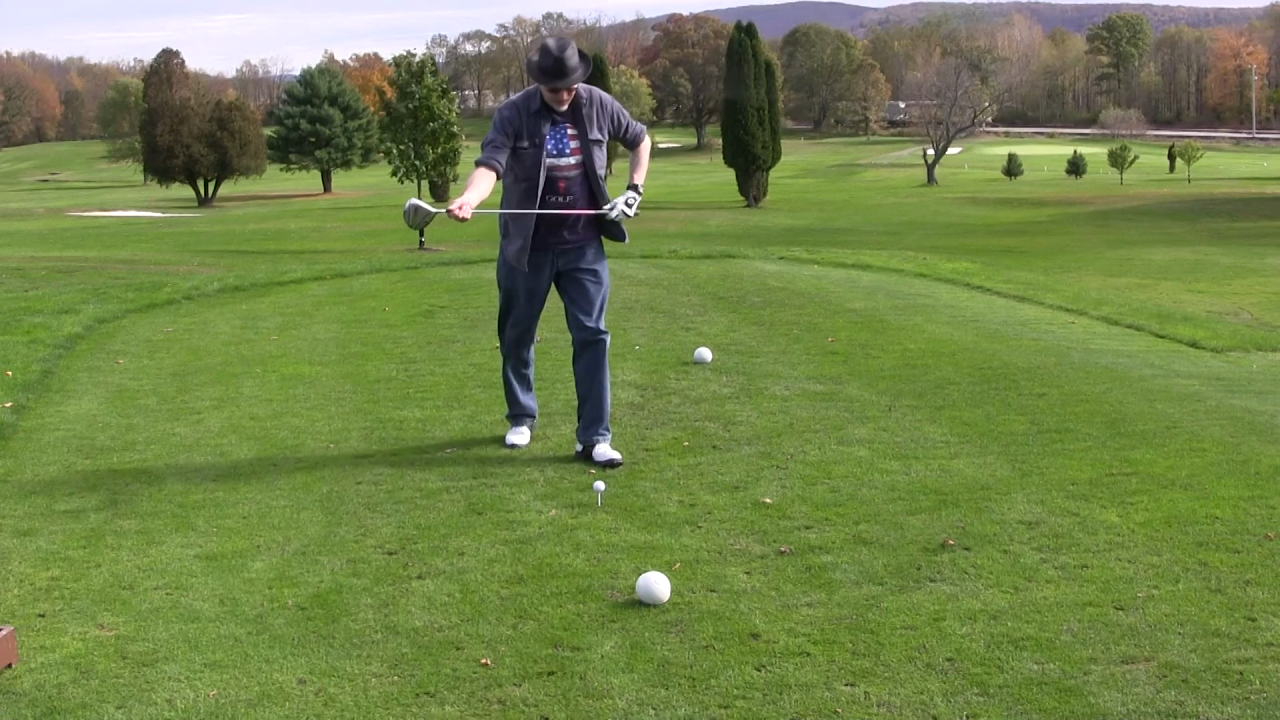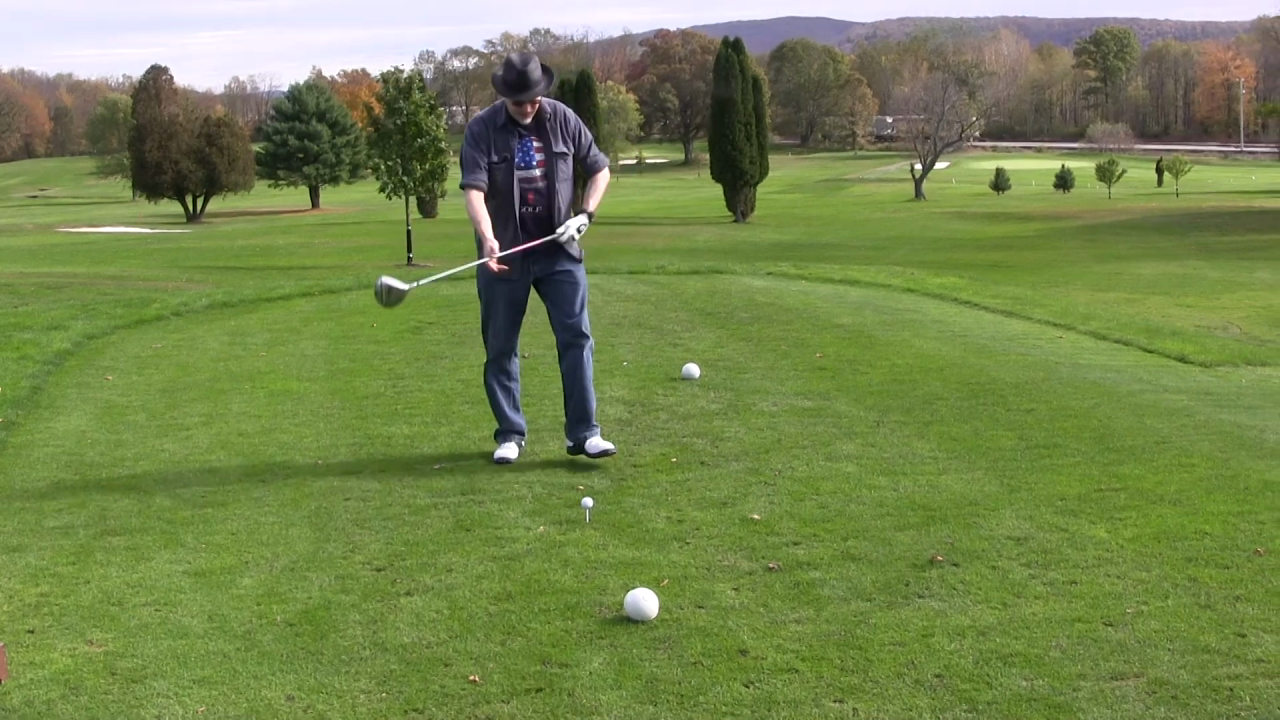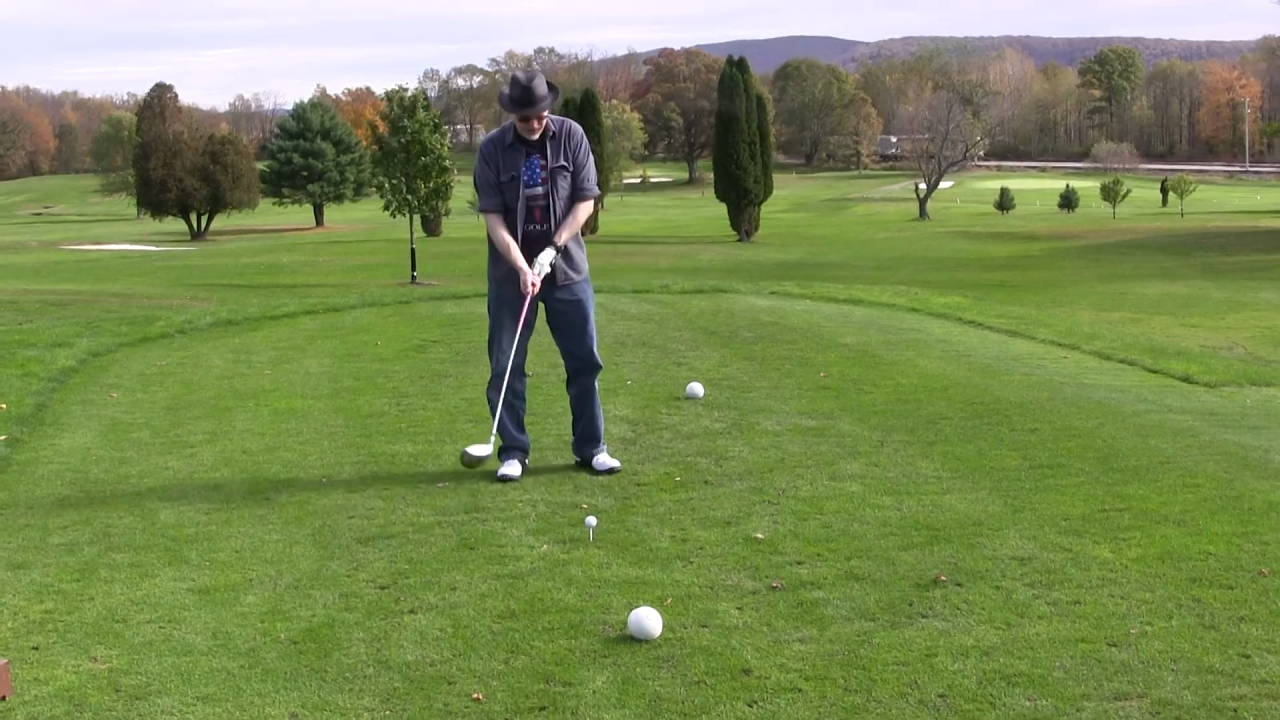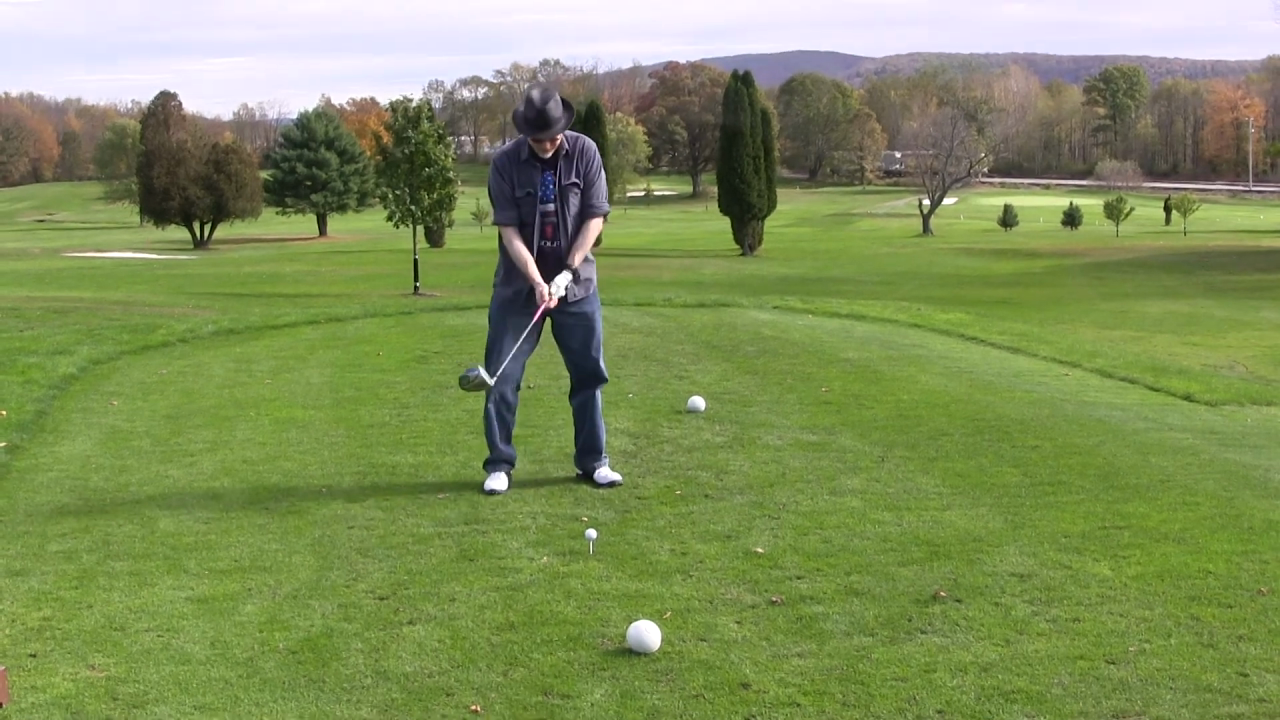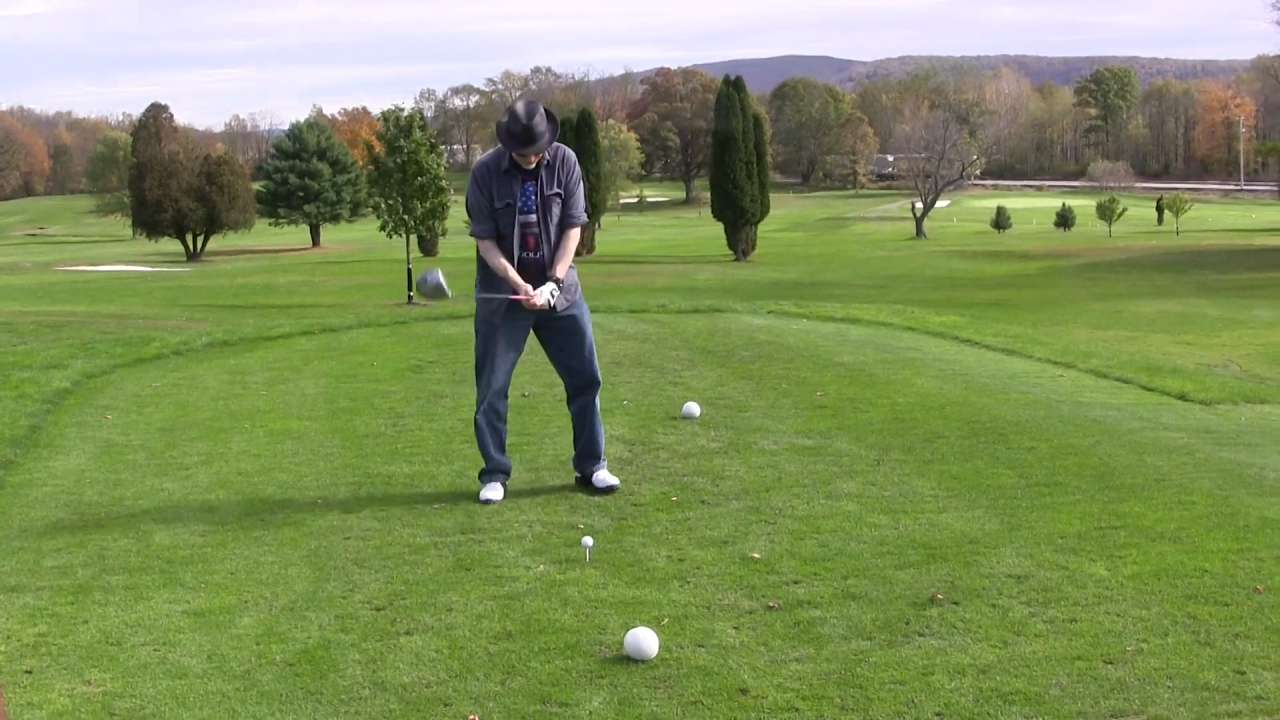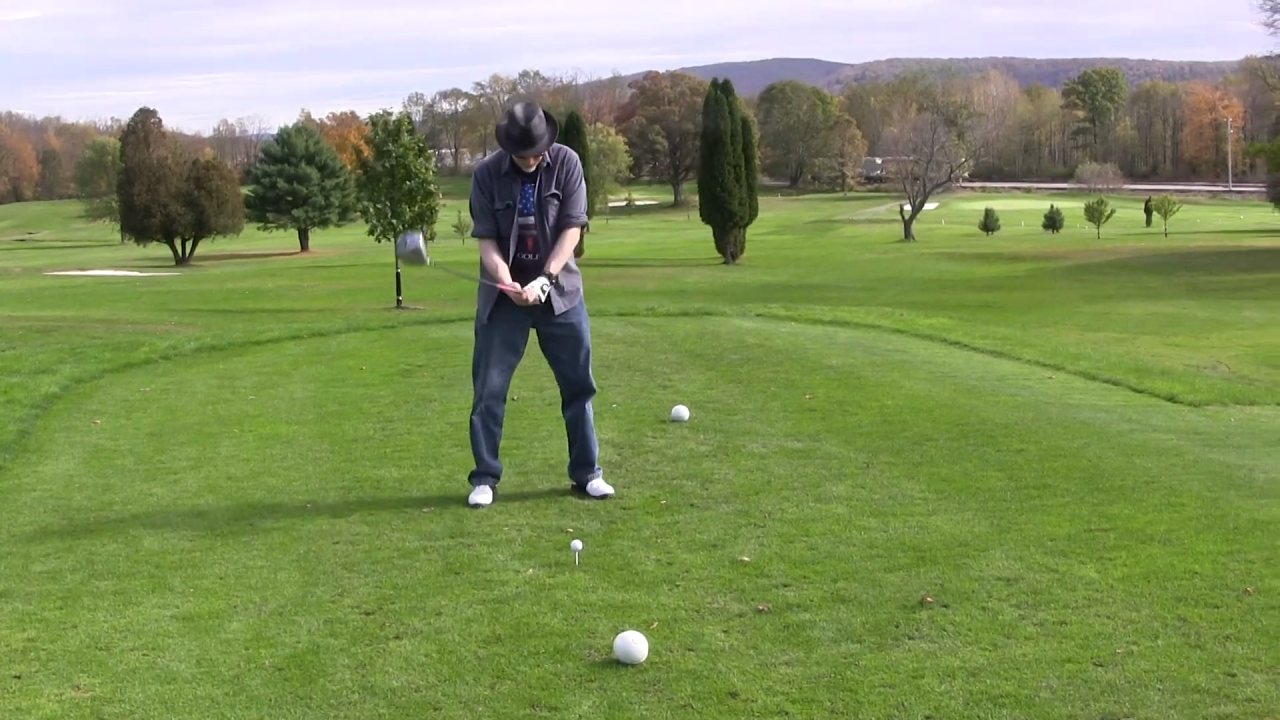
dt=0.3s
person 1, frame 1
left shoulder: (600, 105)
right shoulder: (513, 112)
left elbow: (640, 139)
right elbow: (490, 164)
left wrist: (634, 189)
right wrist: (468, 199)
left hip: (583, 243)
right hip: (527, 244)
left knee: (591, 335)
right knee: (516, 334)
left ankle: (594, 437)
right ankle: (521, 416)
person 1, frame 2
left shoulder: (564, 119)
right shoulder: (481, 128)
left elbow: (599, 169)
right elbow: (474, 190)
left wrist: (585, 215)
right wrist: (487, 240)
left hip: (558, 250)
right hip: (505, 253)
left knee: (576, 335)
right knee: (500, 347)
left ankle: (584, 431)
right ankle: (510, 433)
person 1, frame 3
left shoulder: (571, 135)
right shoulder: (492, 149)
left elbow: (586, 200)
right elbow: (493, 216)
left wrist: (552, 250)
right wrist: (522, 267)
left hip: (566, 267)
right hip: (512, 271)
left knee: (584, 359)
right knee: (506, 365)
left ankle: (590, 447)
right ankle: (513, 450)
person 1, frame 4
left shoulder: (585, 151)
right shoulder: (505, 162)
left elbow: (594, 217)
right elbow: (509, 230)
left wrist: (567, 273)
right wrist: (536, 282)
left hip: (575, 280)
right hip: (519, 283)
left knee: (589, 372)
right knee: (503, 375)
left ankle: (592, 460)
right ankle: (499, 463)
person 1, frame 5
left shoulder: (565, 161)
right shoulder: (485, 172)
left elbow: (573, 227)
right elbow: (485, 240)
left wrist: (552, 282)
right wrist: (519, 287)
left hip: (559, 289)
right hip: (502, 294)
left knee: (584, 376)
right knee: (492, 386)
left ankle: (591, 464)
right ankle: (495, 473)
person 1, frame 6
left shoulder: (567, 163)
right shoulder: (486, 174)
left elbow: (571, 230)
right elbow: (487, 241)
left wrist: (542, 281)
right wrist: (508, 285)
left hip: (559, 291)
right hip: (503, 294)
left knee: (579, 383)
right knee: (489, 386)
left ankle: (586, 472)
right ankle: (485, 476)
